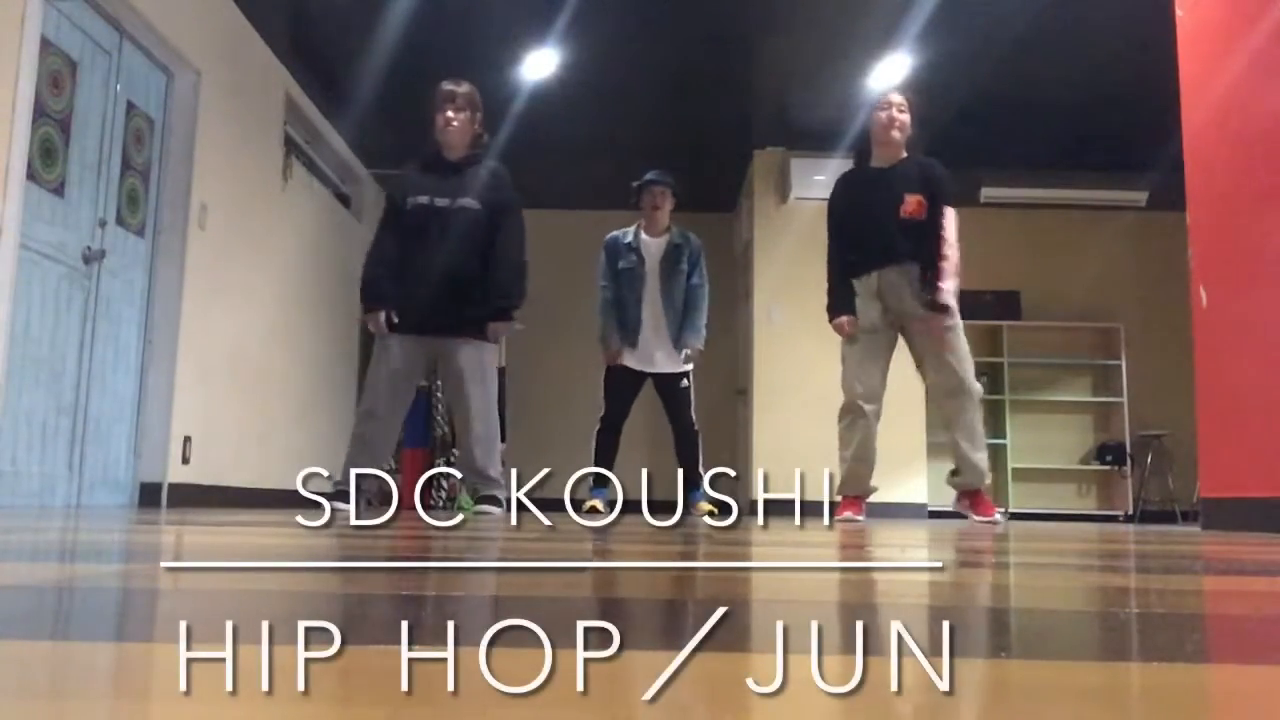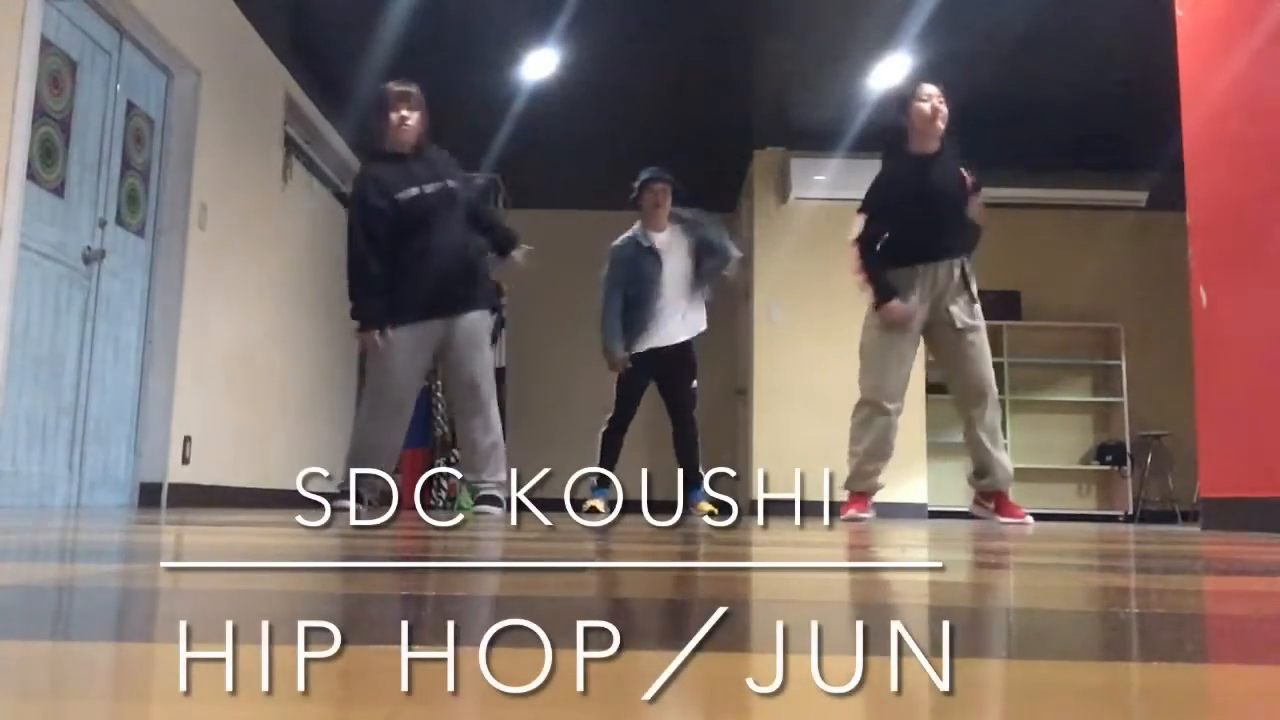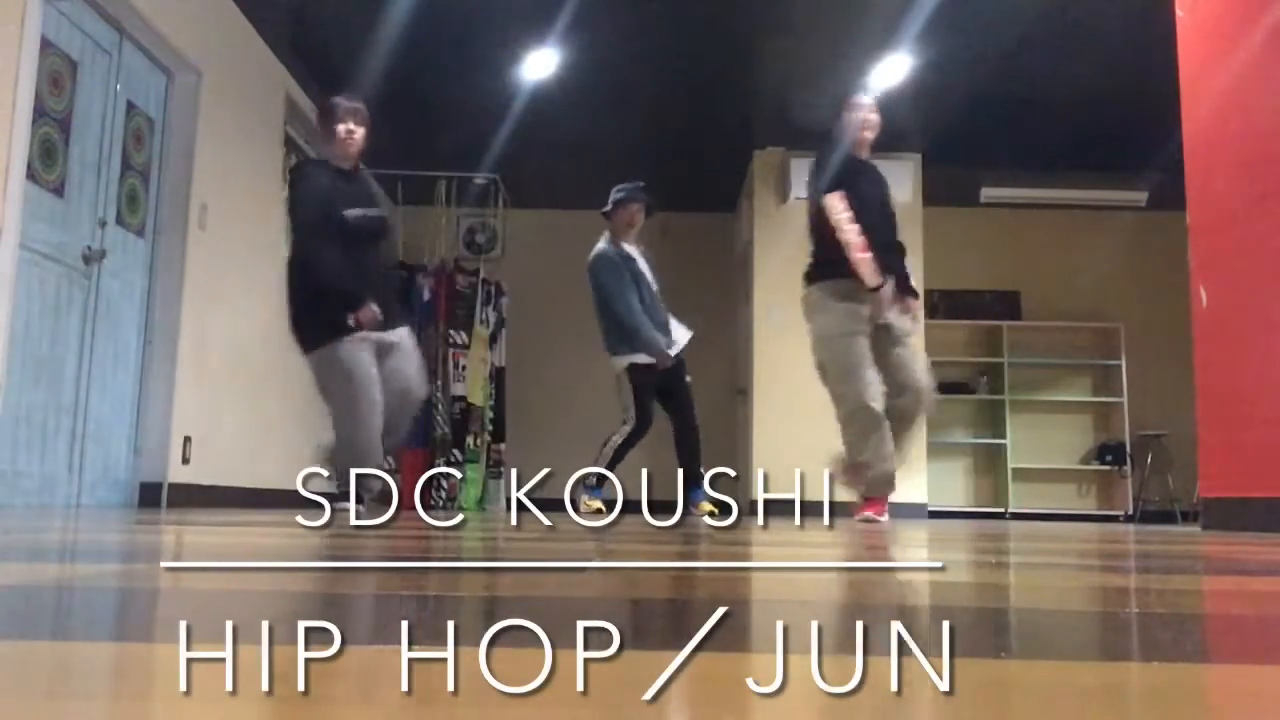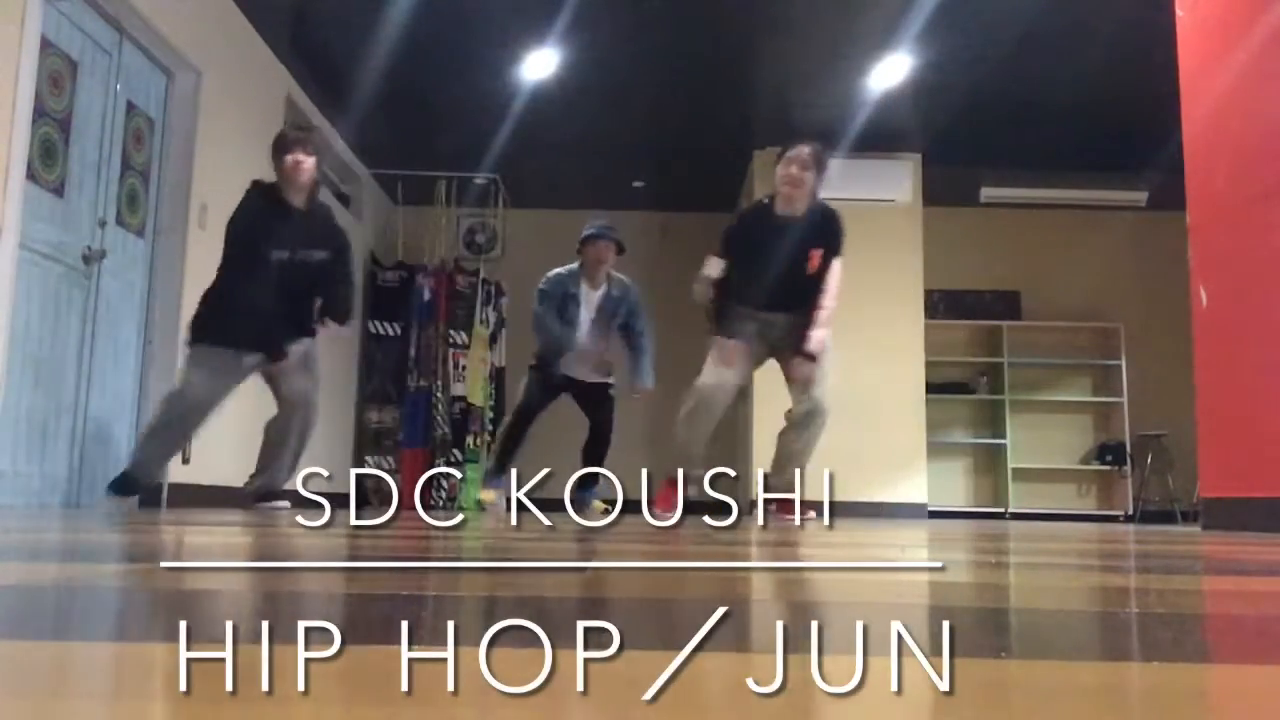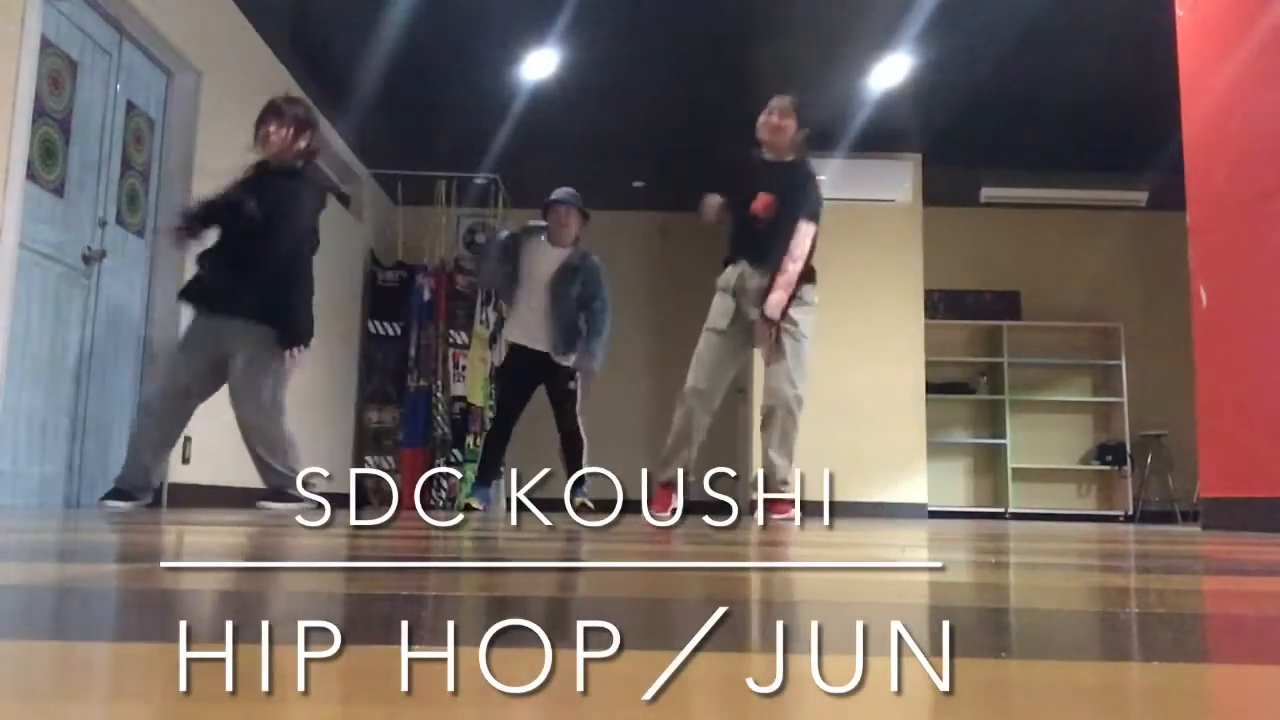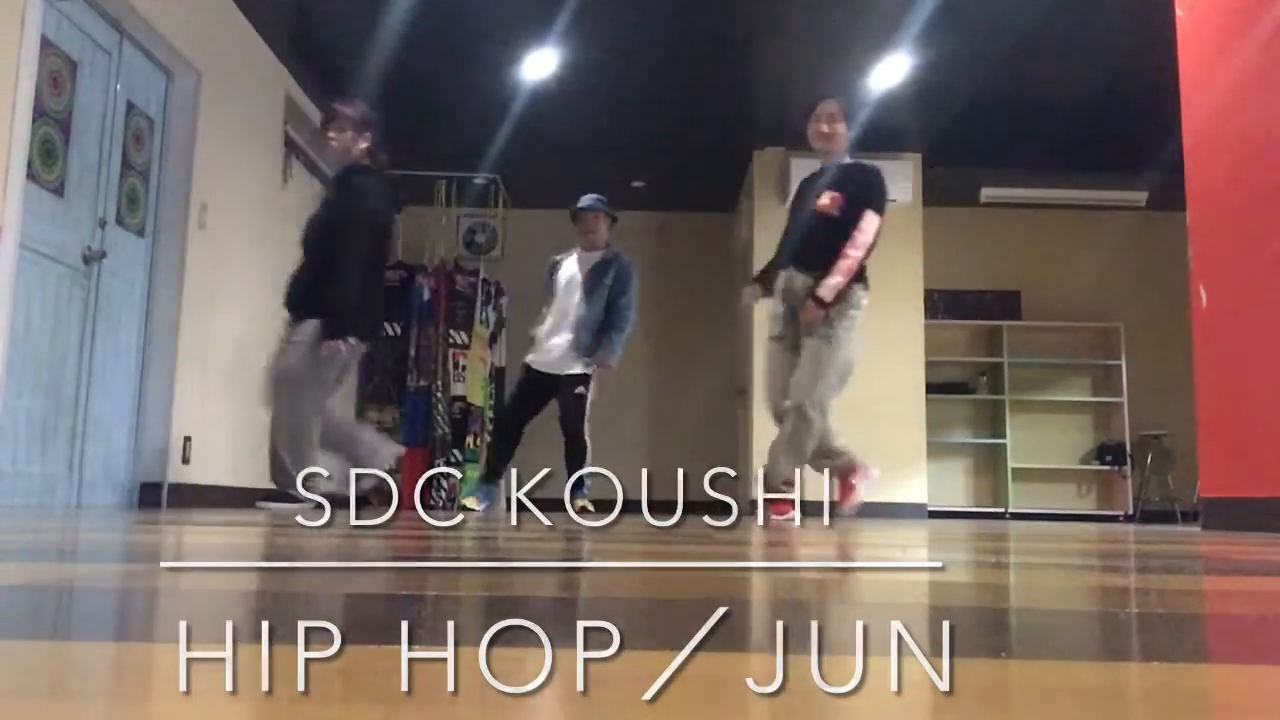
dt=0.4s
person 1, frame 1
left shoulder: (928, 173)
right shoulder: (849, 185)
left elbow: (947, 238)
right elbow: (837, 252)
left wrist: (945, 301)
right wrist: (839, 305)
left hip: (925, 289)
right hip: (868, 291)
left knee: (959, 388)
right knee: (859, 395)
left ankle: (972, 488)
right ankle: (853, 494)
person 1, frame 2
left shoulder: (948, 155)
right shoulder: (896, 173)
right elbow: (862, 240)
left wrist: (971, 196)
right wrist: (882, 295)
left hip: (955, 281)
right hip: (900, 286)
left knee: (980, 389)
right knee: (882, 393)
left ankle: (992, 491)
right ankle: (861, 491)
person 1, frame 3
left shoulder: (874, 176)
right shoulder: (832, 165)
right elbow: (844, 224)
left wrist: (906, 288)
right wrist: (875, 284)
left hip: (883, 295)
right hip: (836, 294)
left knee: (915, 390)
right knee: (862, 400)
left ankle: (862, 470)
right ankle: (876, 491)
person 1, frame 4
left shoulder: (826, 222)
right shoulder: (751, 220)
left elbow: (829, 291)
right elbow: (713, 280)
left wrist: (810, 350)
right wrist: (724, 334)
left hip: (803, 324)
right hip: (748, 321)
left knee: (814, 404)
right knee: (708, 391)
left ankle: (781, 493)
right ankle: (674, 486)
person 1, frame 5
left shoulder: (802, 180)
right shoulder: (754, 166)
left elbow: (798, 252)
left wrist: (772, 312)
right wrist: (718, 199)
left hip: (786, 294)
right hip: (735, 283)
left knee: (782, 392)
right knee: (699, 387)
left ankle: (776, 492)
right ankle: (669, 482)
person 1, frame 6
left shoulder: (866, 179)
right shoulder: (806, 186)
left elbow: (861, 242)
left wrist: (825, 293)
right wrist: (762, 278)
left hip: (839, 298)
right hip: (791, 292)
left knee: (806, 398)
right knee: (781, 401)
left ankle: (780, 489)
right ankle: (847, 467)
person 2, frame 1
left shoulder: (493, 178)
right shoulder: (411, 179)
left elbow: (508, 248)
right elbow: (387, 243)
left wrist: (504, 308)
right wrist: (375, 298)
left hip: (470, 319)
right hip: (406, 316)
left knee: (476, 410)
right knee: (379, 405)
left ankle: (488, 491)
right ankle: (352, 488)
person 2, frame 2
left shoulder: (443, 162)
right shoulder: (373, 178)
left elbow: (474, 208)
right elbow: (364, 254)
left wrist: (505, 240)
right wrist: (369, 316)
left hip: (467, 304)
right hip: (405, 313)
left knee: (477, 399)
right knee: (387, 403)
left ankle: (489, 487)
right ankle: (359, 489)
person 2, frame 3
left shoulder: (362, 186)
right shoulder: (312, 184)
right elbow: (315, 253)
left wrist: (386, 300)
right wrist: (354, 301)
left hip: (383, 317)
right hip: (334, 318)
left knee: (410, 391)
right knee: (363, 407)
left ankle: (357, 480)
right ankle: (362, 491)
person 2, frame 4
left shoulder: (325, 222)
right shoulder: (255, 211)
left elbow: (340, 272)
right elbow: (246, 283)
left wrist: (337, 307)
right wrist: (269, 349)
left hip: (291, 334)
right hip: (231, 330)
left knee: (302, 399)
right knee: (192, 398)
left ankle: (268, 483)
right ankle: (139, 474)
person 2, frame 5
left shoulder: (302, 194)
right shoulder: (262, 176)
left elbow: (294, 264)
left wrist: (293, 331)
right wrist: (193, 220)
left hip: (263, 321)
right hip: (217, 311)
left knee: (255, 401)
right knee: (171, 394)
left ankle: (286, 487)
right ankle: (136, 484)
person 2, frame 6
left shoulder: (365, 190)
right shoulder: (349, 188)
left elbow: (354, 261)
left wrist: (336, 324)
left hip: (339, 319)
right hip: (315, 314)
left knee: (295, 390)
right knee: (299, 396)
left ankle: (292, 487)
right ankle: (373, 456)
person 3, frame 1
left shoulder: (688, 246)
right shoulder: (616, 244)
left elbow: (698, 295)
right elbow: (607, 296)
left wrist: (694, 339)
right wrist: (610, 339)
left hip: (673, 353)
right hip: (627, 353)
left knee: (684, 423)
right knee: (611, 421)
left ankle: (696, 493)
right ankle: (599, 491)
person 3, frame 2
left shoulder: (688, 225)
right shoulder: (627, 247)
left elbow: (713, 232)
right elbow: (613, 299)
left wrist: (727, 255)
right wrist: (612, 345)
left hip: (680, 343)
right hip: (640, 346)
left knee: (685, 420)
right knee: (620, 418)
left ankle: (695, 493)
right ankle: (600, 490)
person 3, frame 3
left shoulder: (636, 252)
right shoulder: (604, 257)
right elbow: (625, 307)
right wrist: (656, 344)
left hip: (667, 351)
right hip: (633, 355)
left knee: (687, 418)
right knee: (638, 422)
left ankle: (695, 494)
right ankle: (591, 489)
person 3, frame 4
left shoulder: (625, 292)
right shoulder: (557, 282)
left elbow: (639, 334)
right elbow: (544, 324)
left wrist: (643, 375)
right wrist: (579, 348)
left hip: (594, 374)
right hip: (553, 367)
left knee: (603, 426)
right knee: (523, 414)
left ankle: (585, 493)
right ankle: (495, 480)
person 3, frame 5
left shoulder: (586, 265)
right shoulder: (530, 239)
left elbow: (598, 316)
right elbow: (499, 252)
left wrist: (591, 360)
left hip: (561, 355)
right hip: (521, 348)
left knee: (569, 422)
right knee: (502, 419)
left ankle: (578, 490)
right ankle: (481, 488)
person 3, frame 6
left shoulder: (618, 267)
right shoulder: (562, 262)
left elbow: (623, 315)
left wrist: (608, 355)
right wrist: (538, 343)
left hip: (579, 364)
right hip: (541, 359)
left knee: (573, 427)
right knee: (509, 420)
left ankle: (578, 492)
right ankle: (484, 489)
